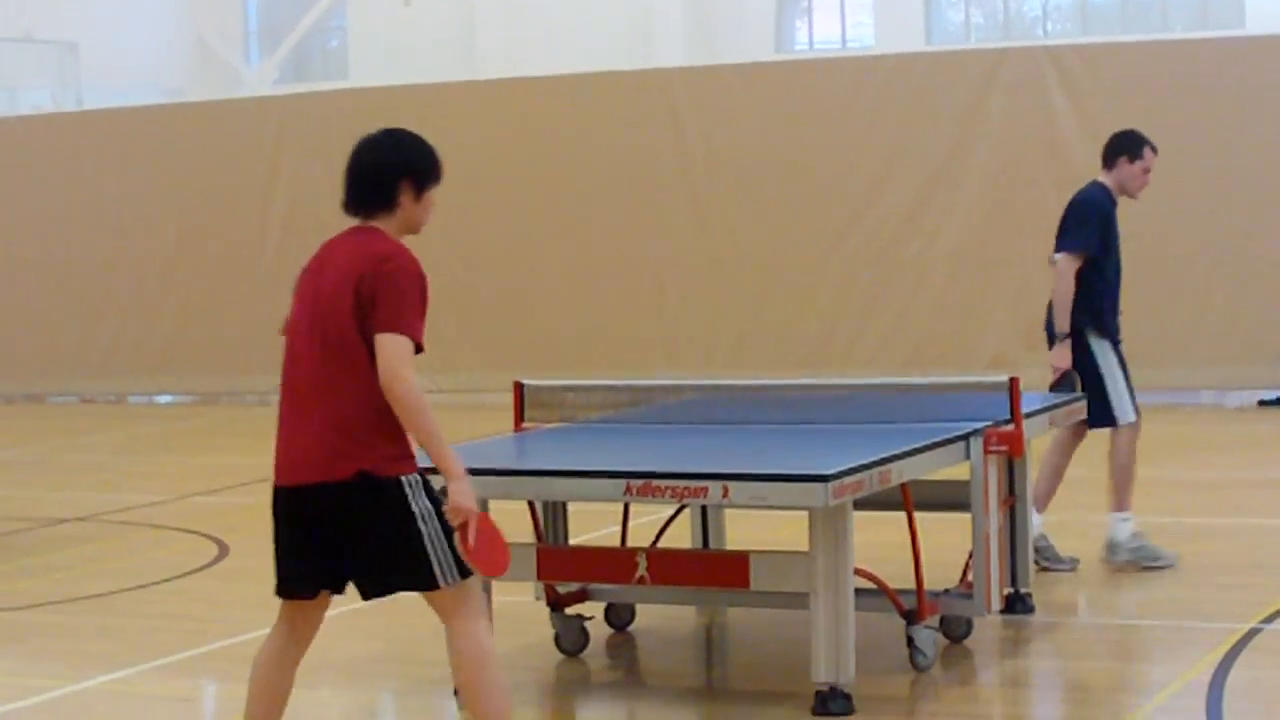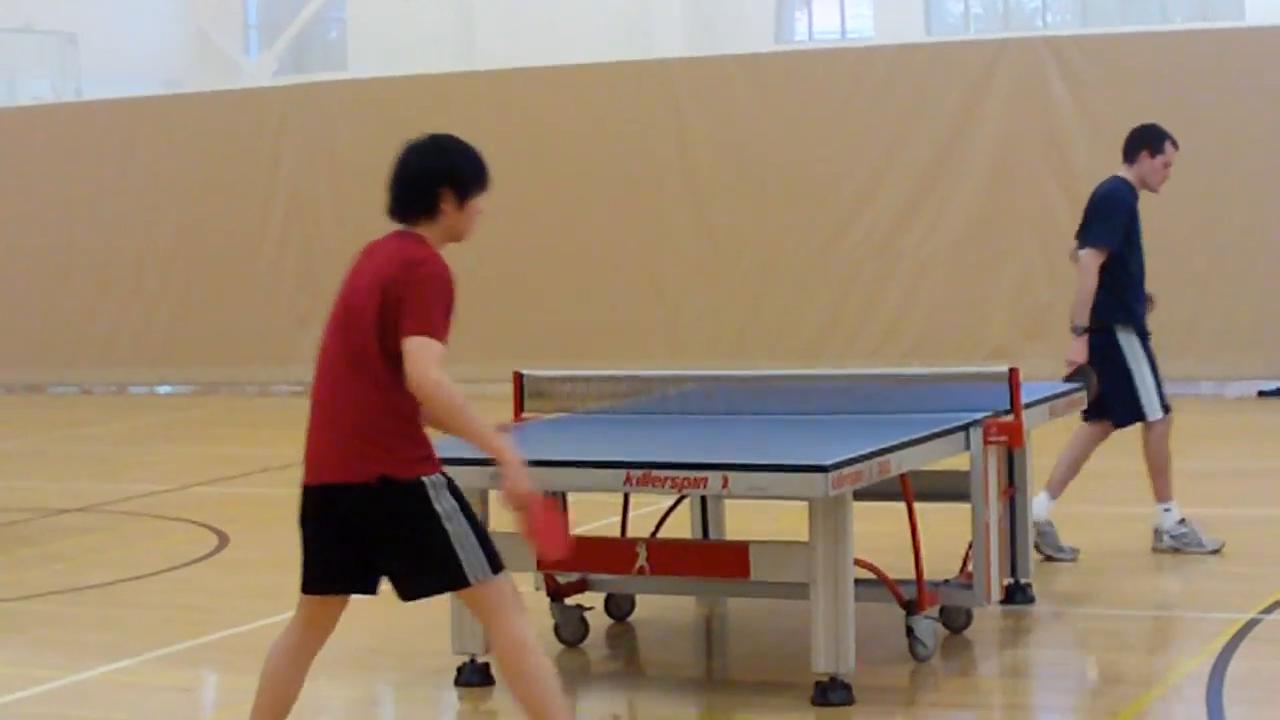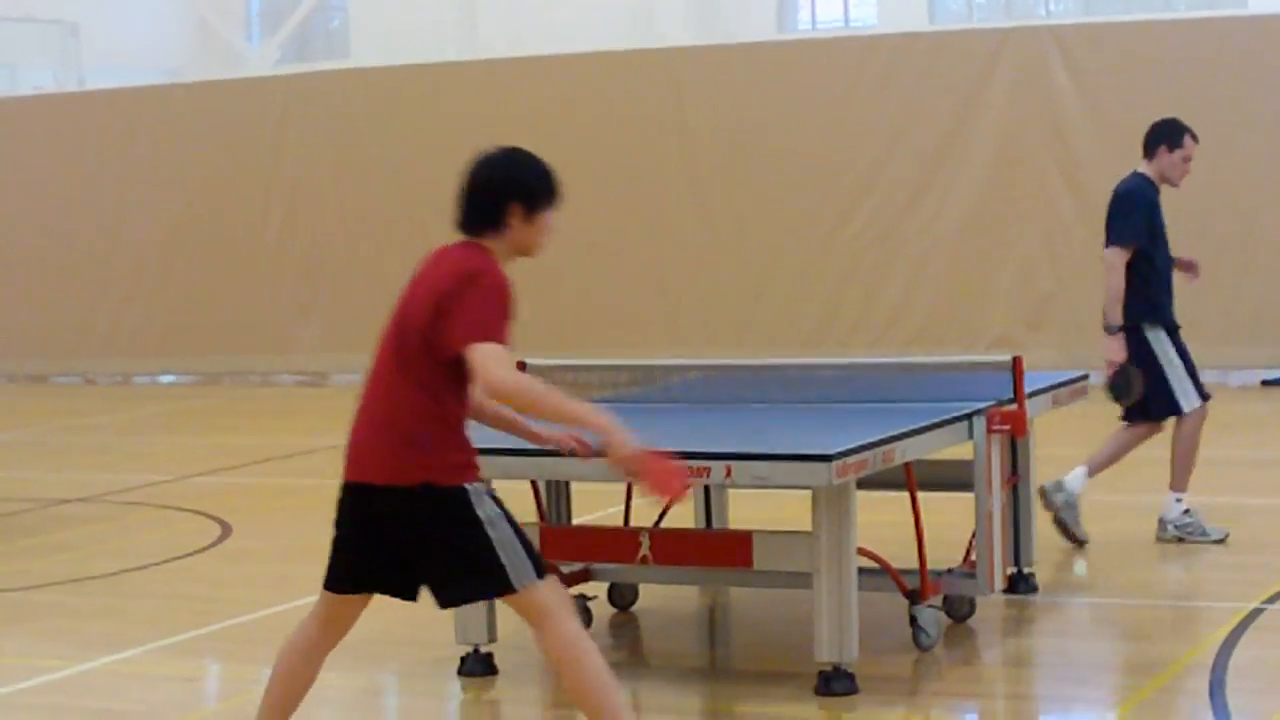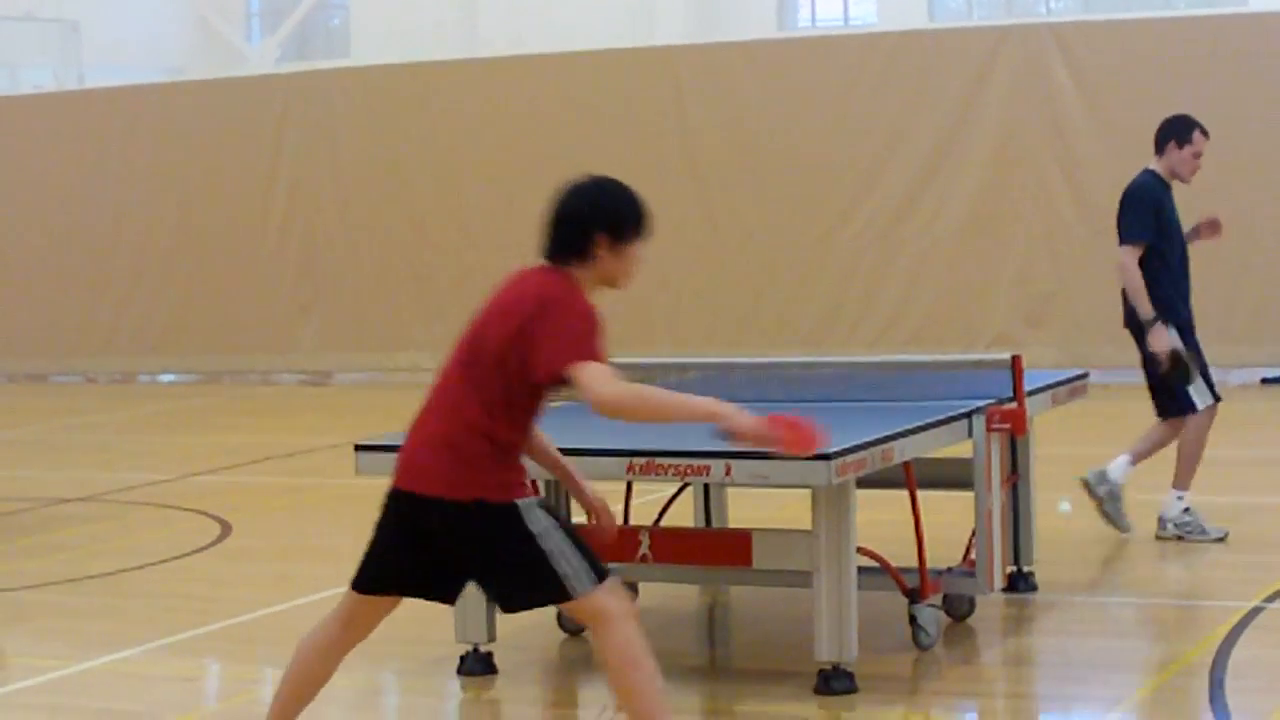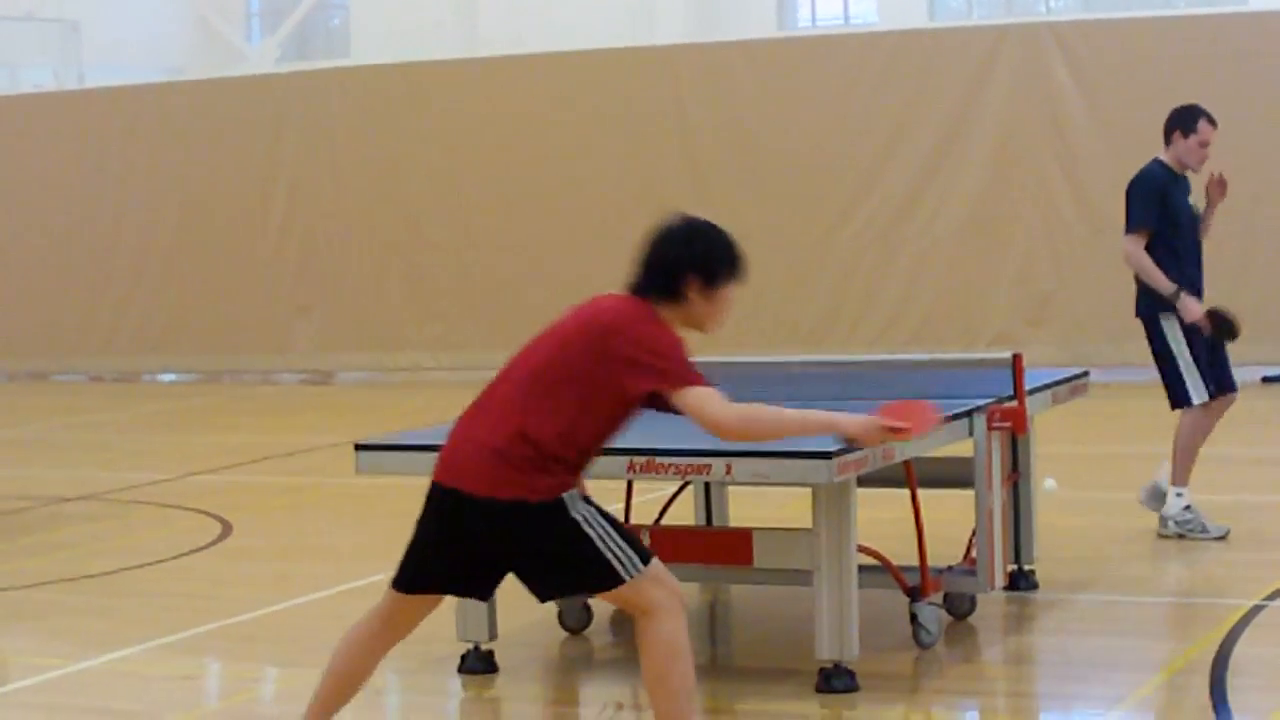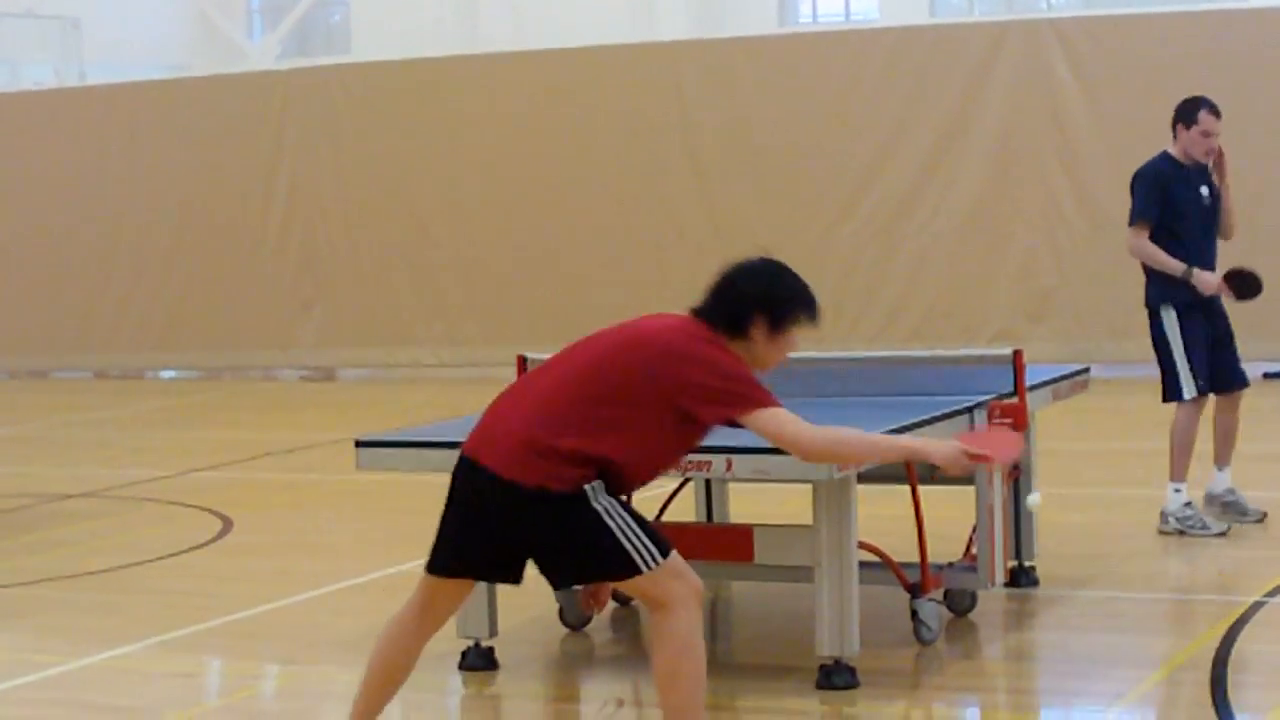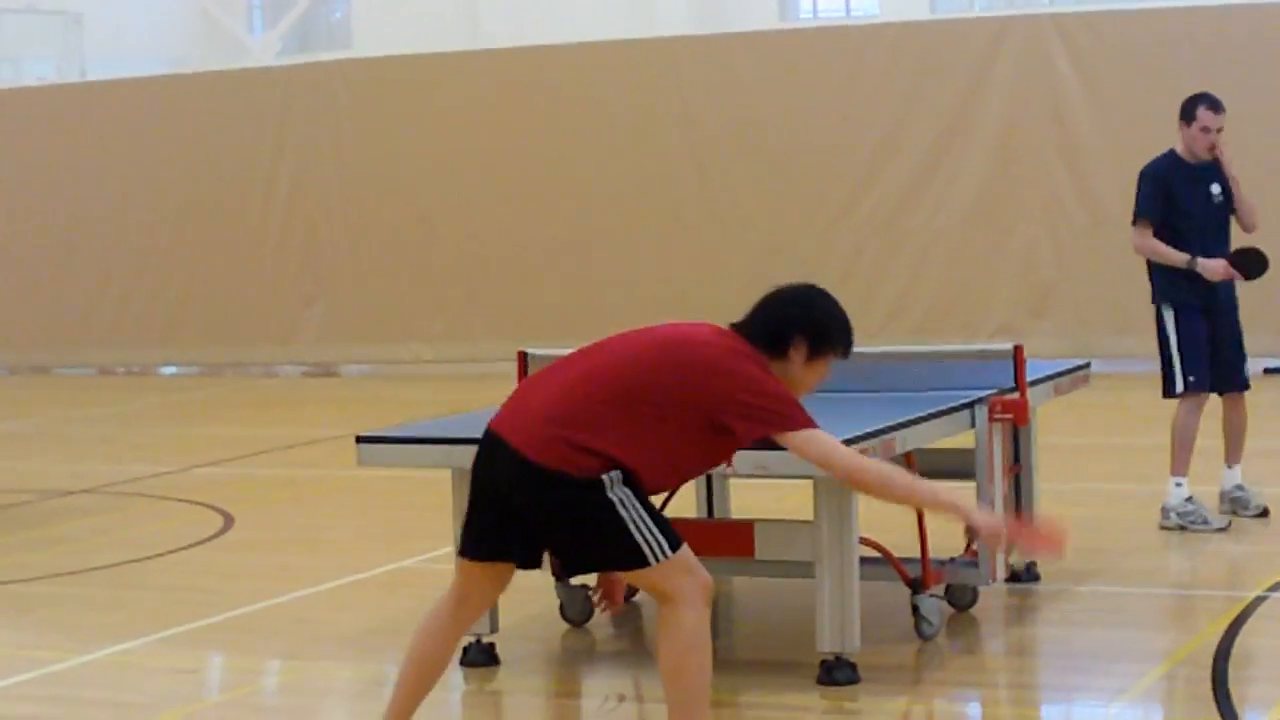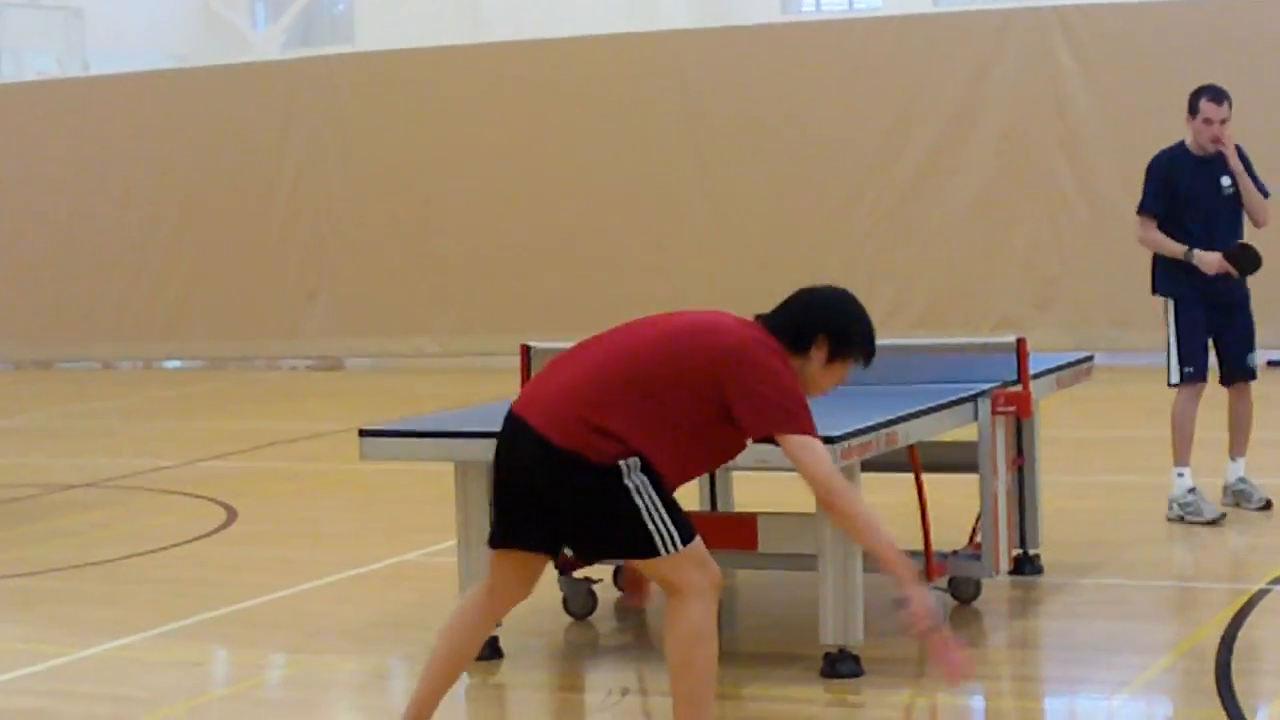
dt=0.1s
person 1, frame 1
left shoulder: (326, 258)
right shoulder: (394, 264)
right elbow: (395, 379)
right wrist: (454, 473)
left hip: (298, 470)
right hip: (369, 469)
left knee: (294, 625)
right knee: (465, 607)
person 1, frame 2
left shoulder: (374, 257)
right shoulder: (424, 268)
right elbow: (425, 379)
left wrist: (470, 430)
right wrist: (503, 452)
left hip: (327, 469)
right hip: (393, 471)
left knee: (312, 619)
right knee: (501, 603)
person 1, frame 3
left shoulder: (446, 265)
right shoulder: (480, 278)
right elbow: (494, 380)
left wrist: (532, 432)
right wrist: (596, 420)
left hip: (369, 468)
right hip: (427, 475)
left knee: (332, 616)
right knee: (549, 608)
person 1, frame 4
left shoulder: (529, 288)
right shoulder: (564, 305)
right elbow: (609, 395)
left wrist: (575, 481)
right wrist: (719, 411)
left hip: (419, 478)
right hip: (480, 490)
left knee: (356, 614)
right knee: (612, 612)
person 1, frame 5
left shoulder: (611, 319)
right shoulder: (644, 335)
right elbow: (723, 419)
right wrist: (840, 422)
left hip: (459, 479)
right hip: (518, 488)
left knee: (399, 615)
right knee: (660, 601)
person 1, frame 6
left shoulder: (667, 338)
right shoulder: (708, 360)
right elbow: (804, 441)
left wrist: (596, 560)
right wrist: (921, 448)
left hip: (489, 453)
right hip: (541, 474)
left knee: (431, 601)
right knee: (678, 596)
person 1, frame 7
left shoulder: (708, 352)
right shoulder: (742, 375)
right elbow: (847, 465)
left wrist: (612, 555)
right wrist: (964, 509)
left hip: (510, 445)
right hip: (564, 461)
left knee: (470, 593)
right knee: (686, 593)
person 1, frame 8
left shoulder: (726, 339)
right shoulder: (767, 371)
right elbow: (830, 489)
right wrist: (910, 588)
left hip: (533, 424)
right hip: (581, 450)
left knee: (503, 583)
right knee: (696, 585)
person 2, frame 1
left shoulder: (1094, 202)
right shoulder: (1093, 204)
left elbow: (1068, 268)
right elbow: (1064, 268)
right wrist: (1062, 339)
left hip: (1088, 330)
right hip: (1087, 332)
left knee: (1073, 430)
right knee: (1126, 423)
left ankle: (1032, 533)
right ankle: (1122, 534)
person 2, frame 2
left shoulder: (1114, 195)
right shoulder: (1116, 198)
left elbow: (1089, 261)
right elbow: (1087, 265)
left wrist: (1137, 294)
right wrist: (1079, 333)
left hip: (1109, 325)
right hip: (1116, 327)
left knee: (1099, 424)
right knee: (1157, 418)
left ankle: (1040, 513)
right ankle: (1168, 523)
person 2, frame 3
left shoulder: (1142, 192)
right shoulder: (1135, 195)
right elbow: (1115, 263)
left wrist: (1170, 263)
right wrist: (1114, 333)
left hip: (1148, 323)
right hip: (1145, 324)
left knee: (1146, 421)
right knee: (1192, 408)
left ankle: (1068, 488)
right ankle: (1175, 513)
person 2, frame 4
left shoulder: (1157, 190)
right shoulder: (1144, 192)
right elbow: (1127, 262)
left wrist: (1193, 235)
right wrist: (1152, 325)
left hip: (1170, 318)
right hip: (1159, 322)
left knee: (1181, 415)
right knee: (1201, 408)
left ankle: (1111, 475)
right ankle: (1176, 512)
person 2, frame 5
left shoulder: (1181, 181)
right shoulder: (1148, 182)
right elbow: (1134, 252)
left wrist: (1211, 205)
right wrist: (1179, 298)
left hip: (1189, 309)
right hip: (1166, 311)
left knee: (1221, 395)
right knee: (1197, 402)
left ankle: (1165, 483)
right ankle: (1175, 509)
person 2, frame 6
left shoulder: (1202, 171)
right shoulder: (1153, 175)
left elbow: (1224, 232)
right elbow: (1138, 243)
left wrist: (1223, 184)
right wrist: (1192, 274)
left hip: (1205, 302)
right hip: (1174, 303)
left knee: (1232, 390)
right knee: (1192, 397)
left ankle: (1220, 487)
right ankle: (1176, 506)
person 2, frame 7
left shoulder: (1220, 167)
right shoulder: (1158, 173)
left elbow: (1250, 224)
right elbow: (1142, 240)
left wrist: (1229, 172)
right wrist: (1197, 263)
left hip: (1221, 299)
right hip: (1179, 302)
left knee: (1235, 391)
right knee: (1192, 394)
left ankle: (1232, 486)
right ankle: (1177, 500)
person 2, frame 8
left shoulder: (1234, 157)
right shoulder: (1165, 164)
left elbow: (1261, 219)
right elbow: (1145, 232)
left wrist: (1236, 166)
right wrist: (1194, 255)
left hip: (1232, 290)
right hip: (1185, 293)
left knee: (1241, 383)
right knee: (1190, 384)
left ankle: (1236, 478)
right ankle: (1181, 490)
